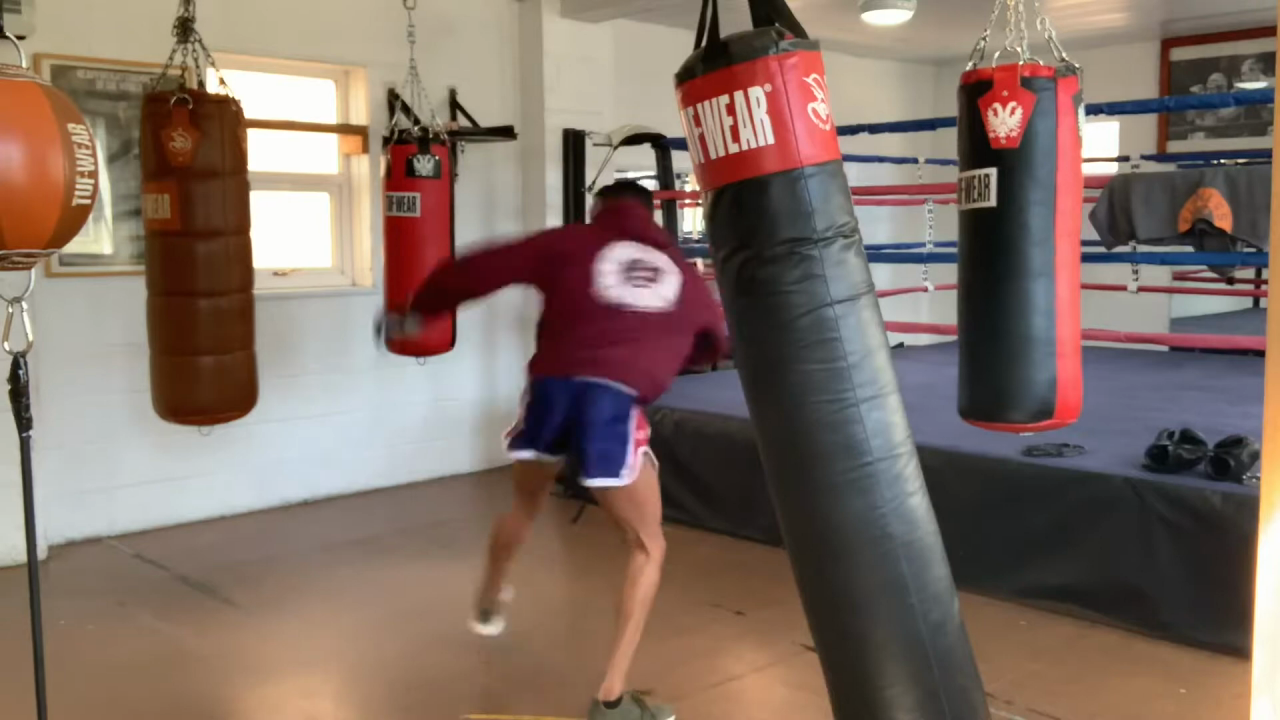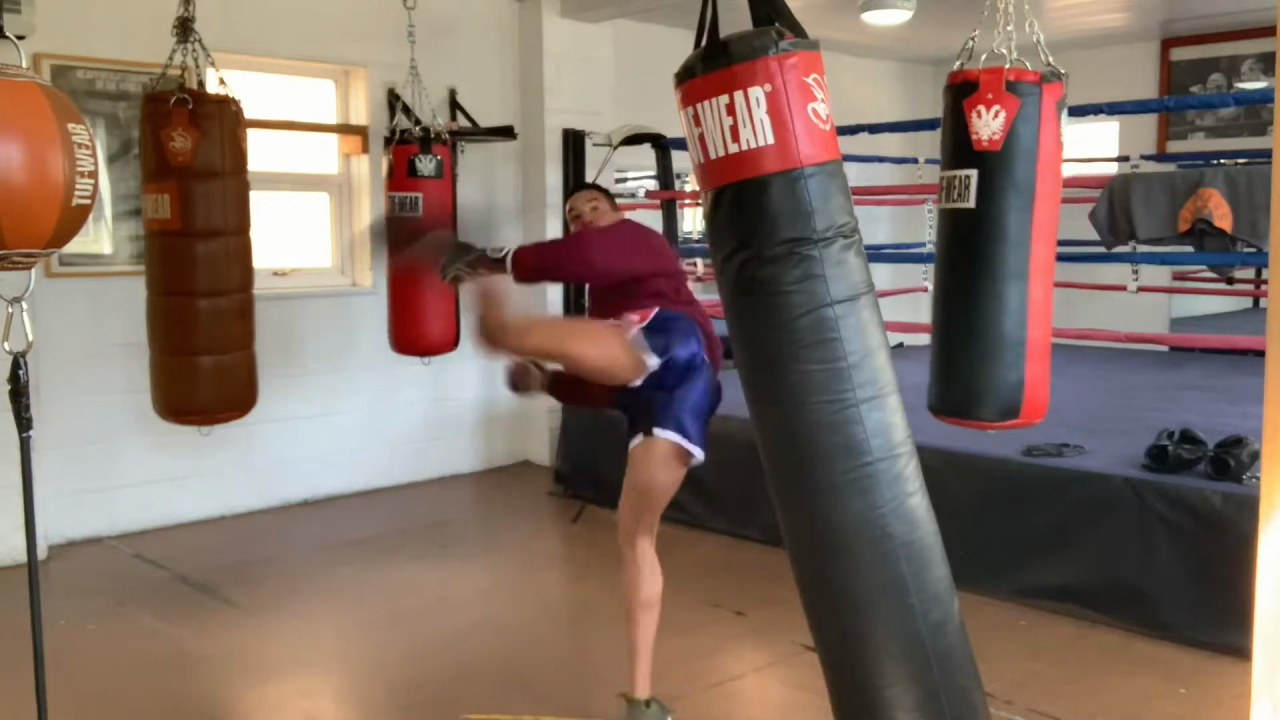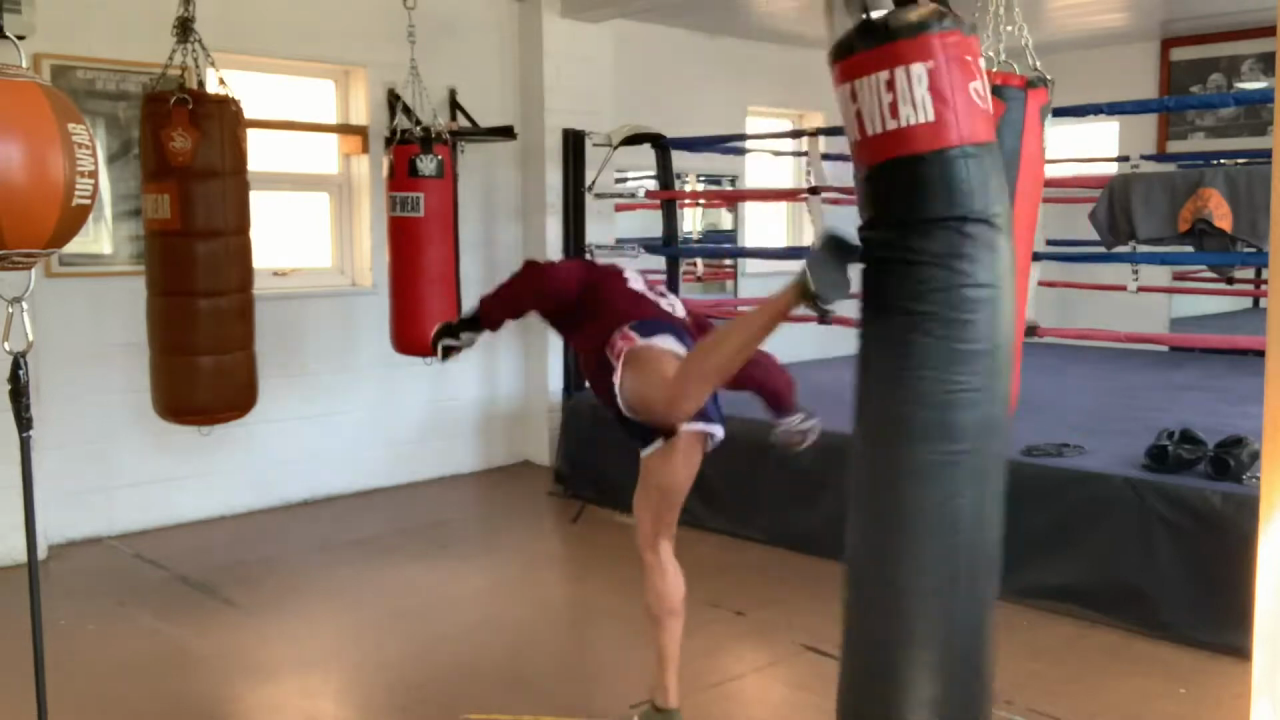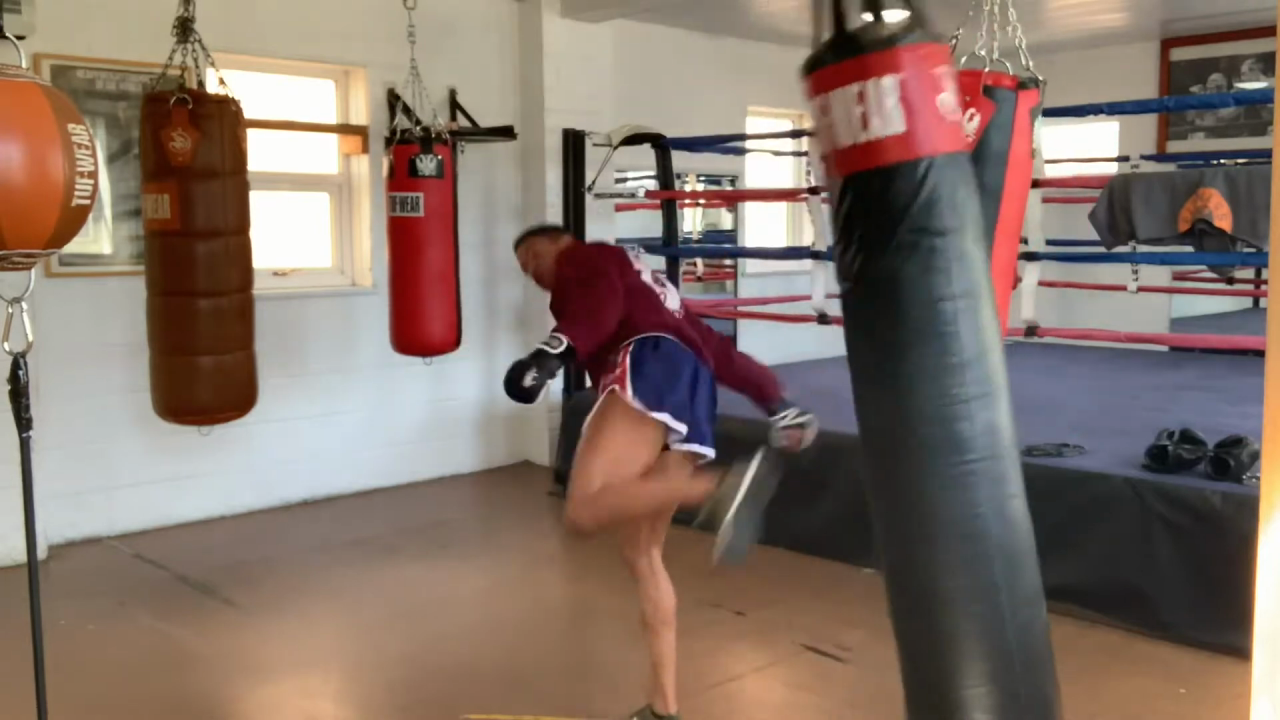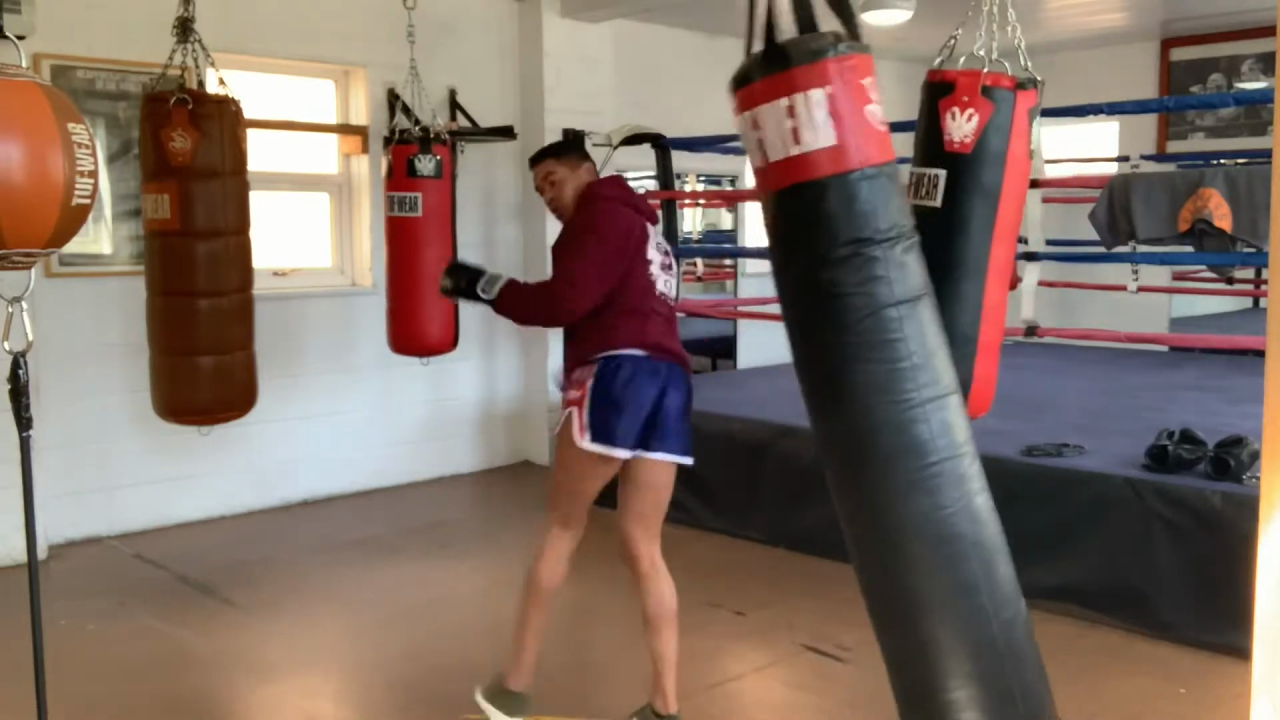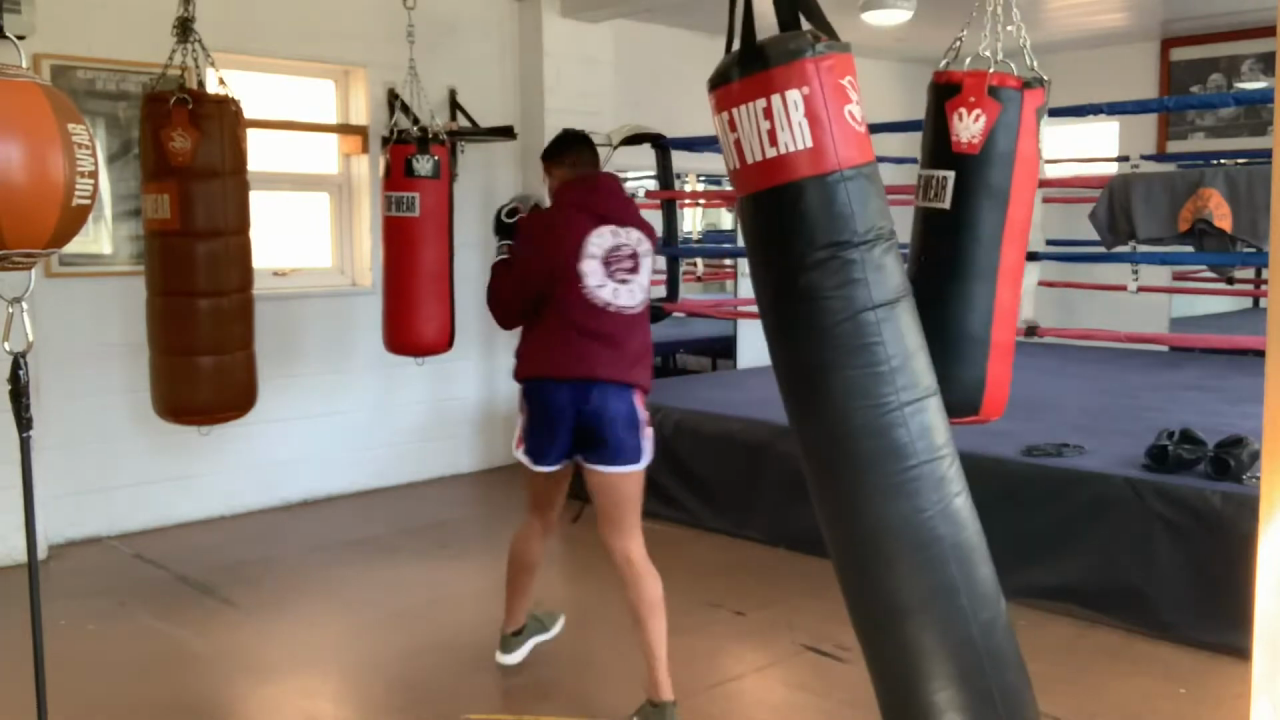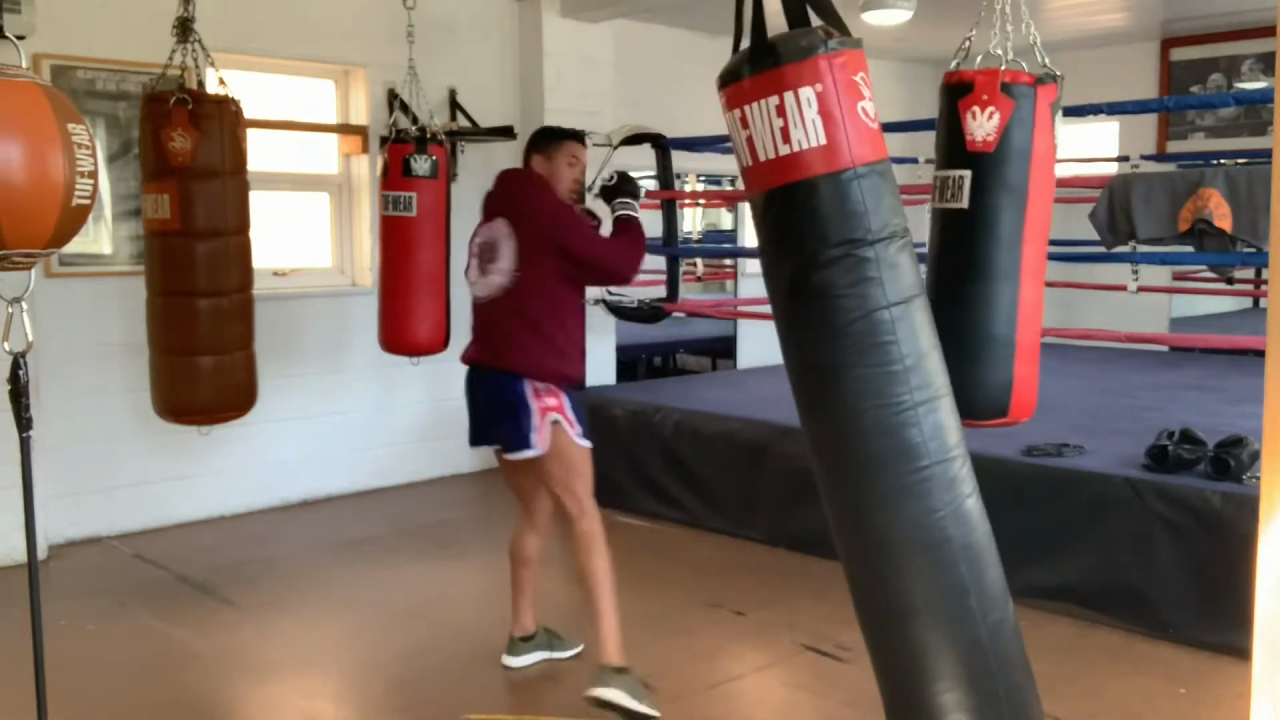
dt=0.2s
person 1, frame 1
left shoulder: (571, 243)
right shoulder: (683, 273)
left elbow: (480, 268)
right elbow: (713, 346)
left wrist: (417, 308)
left hip: (553, 392)
right hip: (613, 408)
left knee: (525, 506)
right knee: (647, 551)
left ankle: (488, 604)
person 1, frame 2
left shoulder: (632, 241)
left elbow: (595, 257)
right elbow: (606, 393)
left wrist: (502, 260)
right wrist: (548, 382)
left hip: (661, 333)
right hip: (689, 393)
left knee: (510, 333)
right knee: (636, 538)
person 1, frame 3
left shoulder: (587, 280)
right shoulder: (662, 301)
left elbow: (543, 281)
left wrist: (477, 319)
right wrist: (789, 406)
left hip: (642, 346)
left knee: (670, 399)
right knee: (654, 544)
left ankle: (802, 284)
person 1, frame 4
left shoulder: (585, 260)
right shoulder: (642, 284)
left elbow: (598, 305)
right elbow: (719, 352)
left wrist: (552, 350)
right wrist: (779, 404)
left hip: (645, 364)
right hip: (693, 386)
left knee: (587, 507)
right knee: (641, 552)
left ankle: (718, 493)
person 1, frame 5
left shoulder: (604, 212)
right shoulder: (637, 225)
left elbow: (565, 301)
left wrist: (488, 286)
left hip: (614, 375)
right hip: (669, 381)
left knee: (562, 531)
right knee: (645, 548)
person 1, frame 6
left shoulder: (551, 226)
right shoulder: (636, 225)
left elbow: (509, 311)
left wrist: (507, 245)
left hip: (552, 392)
right hip: (620, 395)
left knee: (540, 518)
right knee: (627, 545)
left ankle: (514, 629)
person 1, frame 7
left shoulder: (497, 221)
right shoulder: (553, 216)
right elbow: (619, 265)
right wrist: (626, 206)
left hip: (490, 378)
right hip: (535, 384)
left knee: (535, 513)
right knee: (584, 518)
left ankle: (523, 634)
right ankle: (614, 667)
